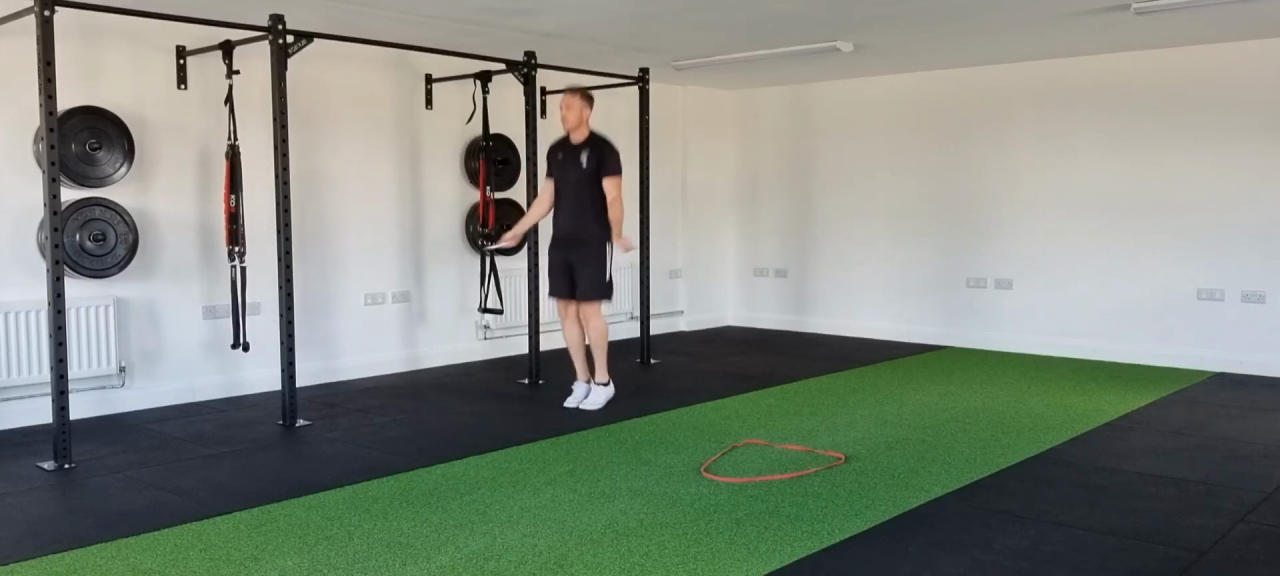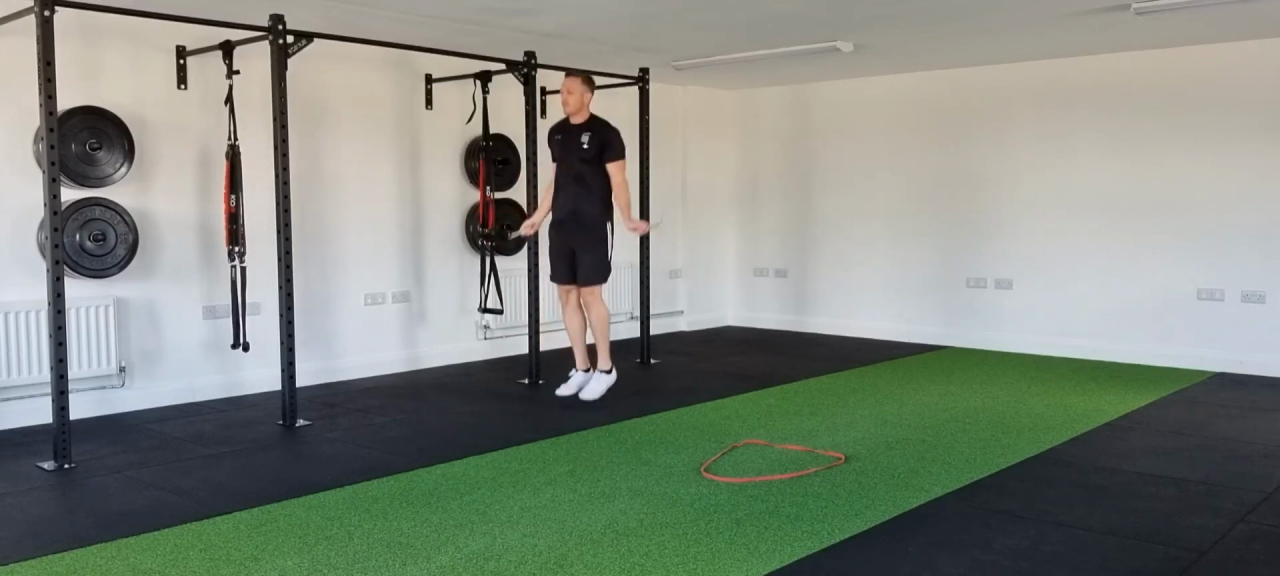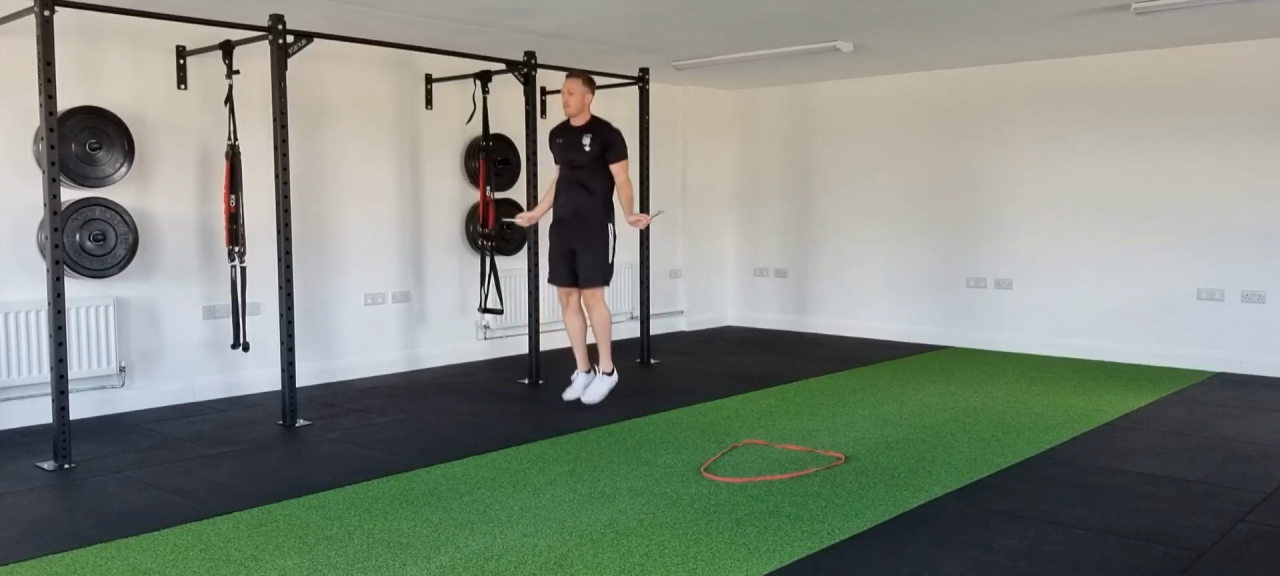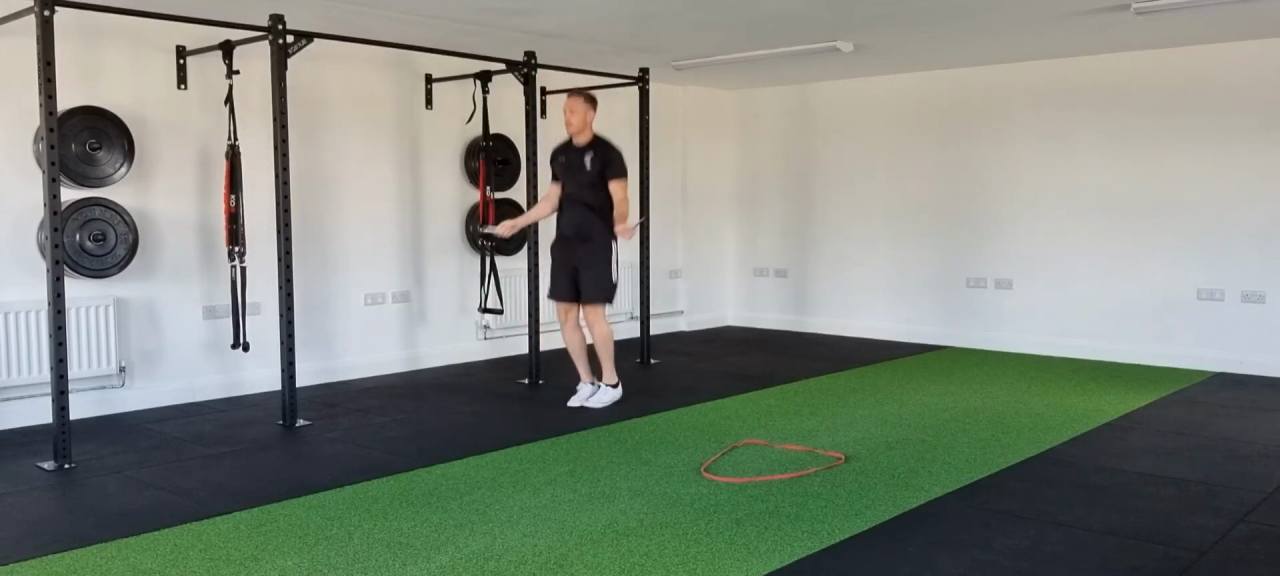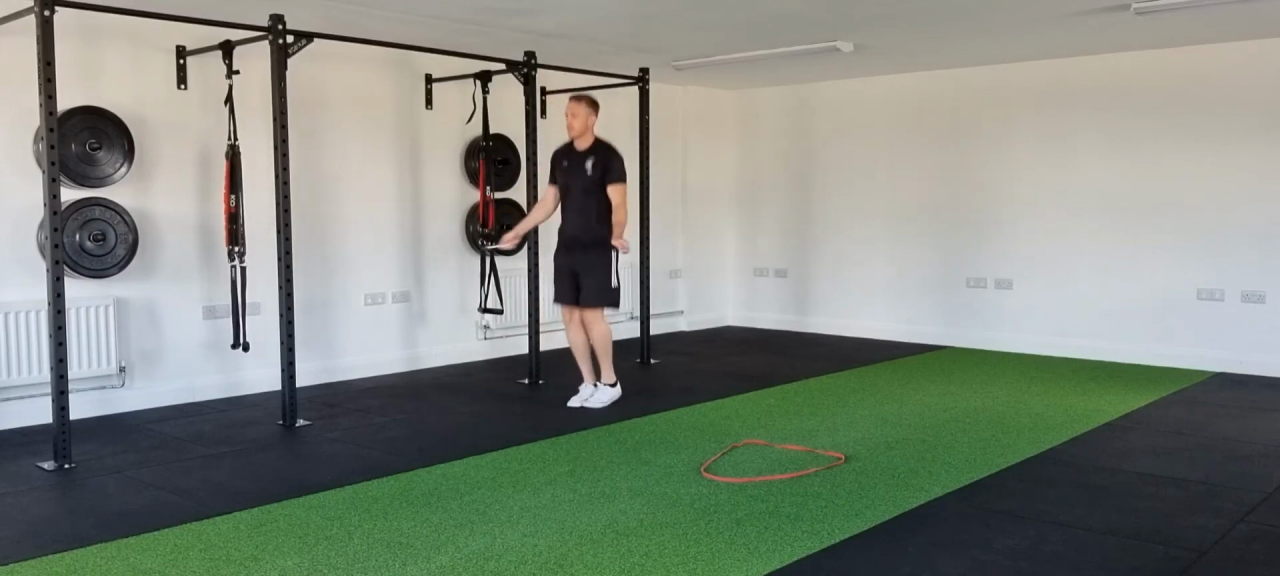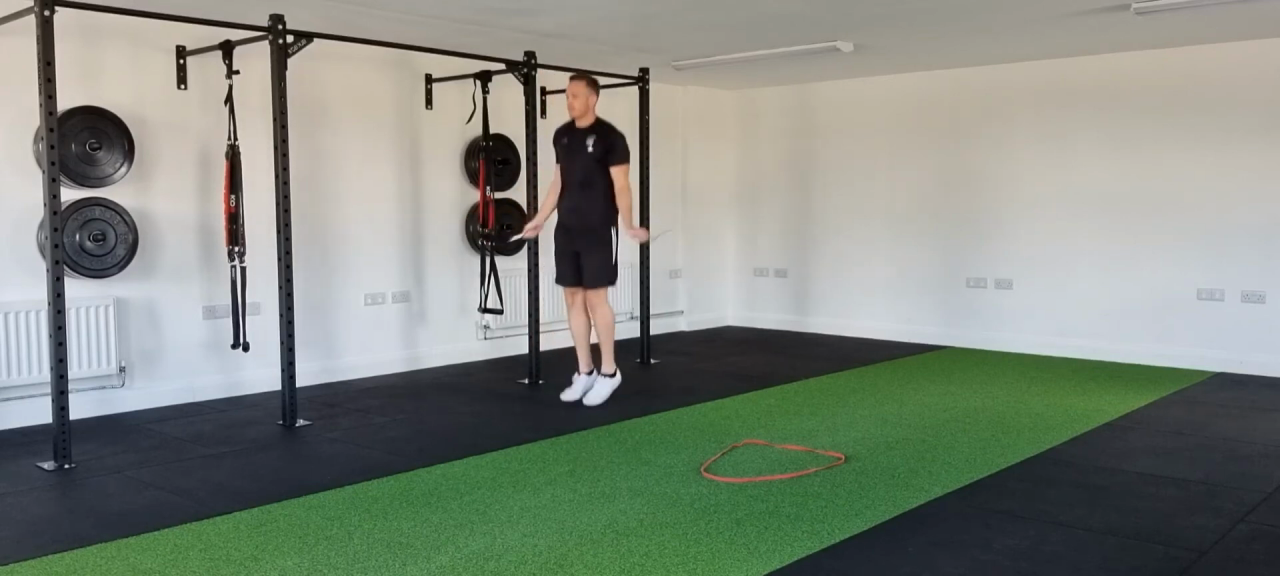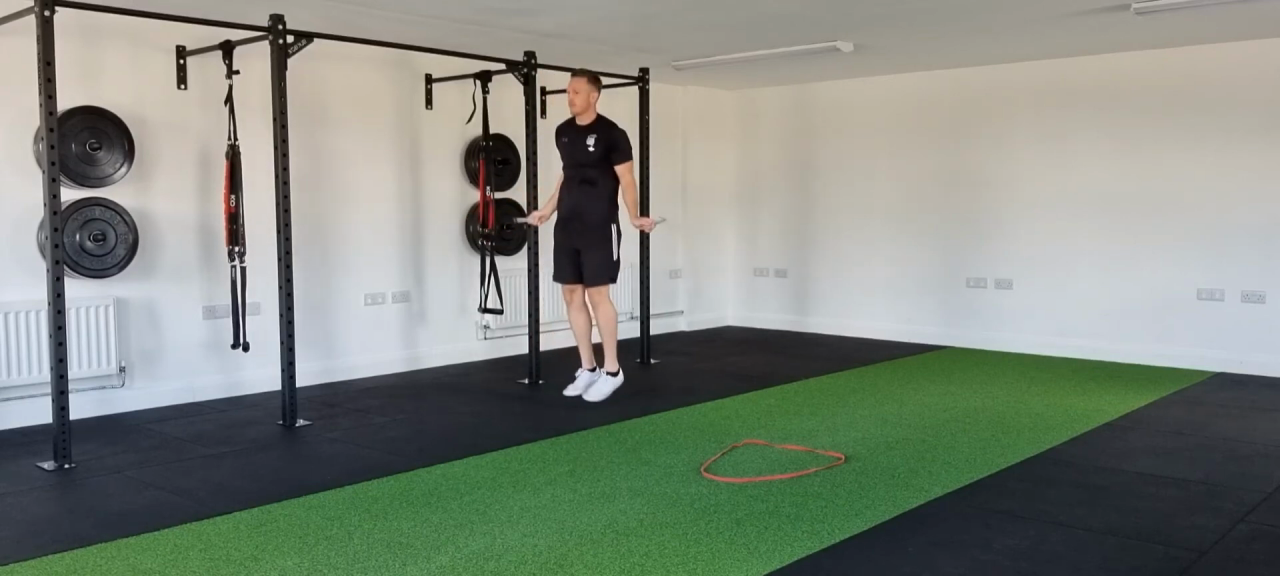
dt=0.1s
person 1, frame 1
left shoulder: (603, 150)
right shoulder: (556, 151)
left elbow: (612, 197)
right elbow: (547, 196)
left wrist: (617, 233)
right wrist: (518, 230)
left hip: (594, 242)
right hip: (562, 241)
left knee: (590, 310)
right knee: (566, 310)
left ankle: (602, 381)
right ankle: (583, 381)
person 1, frame 2
left shoulder: (604, 133)
right shoulder: (556, 133)
left elbow: (618, 180)
left wrist: (627, 218)
right wrist: (537, 218)
left hip: (593, 226)
right hip: (562, 225)
left knee: (590, 294)
right knee: (567, 295)
left ankle: (605, 368)
right ankle: (582, 368)
person 1, frame 3
left shoulder: (606, 134)
right shoulder: (557, 135)
left elbow: (622, 179)
left wrist: (630, 214)
right wrist: (536, 213)
left hip: (595, 227)
right hip: (562, 227)
left knee: (592, 297)
right knee: (567, 298)
left ankle: (606, 371)
right ankle: (583, 371)
person 1, frame 4
left shoulder: (607, 153)
right shoulder: (560, 153)
left elbow: (619, 198)
left wrist: (621, 224)
right wrist: (516, 223)
left hip: (597, 245)
right hip: (564, 245)
left knee: (593, 314)
right knee: (565, 314)
left ankle: (611, 383)
right ankle: (588, 383)
person 1, frame 5
left shoulder: (608, 157)
right shoulder: (560, 156)
left elbow: (618, 203)
right elbow: (549, 202)
left wrist: (617, 233)
right wrist: (519, 231)
left hip: (599, 250)
right hip: (568, 249)
left knee: (592, 317)
right knee: (570, 316)
left ankle: (609, 382)
right ankle: (589, 383)
person 1, frame 6
left shoulder: (609, 136)
right shoulder: (561, 136)
left elbow: (620, 184)
left wrist: (629, 224)
right wrist: (540, 218)
left hip: (599, 229)
right hip: (567, 229)
left knee: (596, 297)
right knee: (573, 297)
left ankle: (609, 371)
right ankle: (585, 371)
person 1, frame 7
left shoulder: (611, 134)
right shoulder: (563, 132)
left elbow: (626, 180)
left wrist: (634, 217)
right wrist: (546, 211)
left hip: (599, 227)
right hip: (567, 226)
left knee: (598, 295)
right knee: (572, 295)
left ankle: (611, 370)
right ankle: (588, 368)
